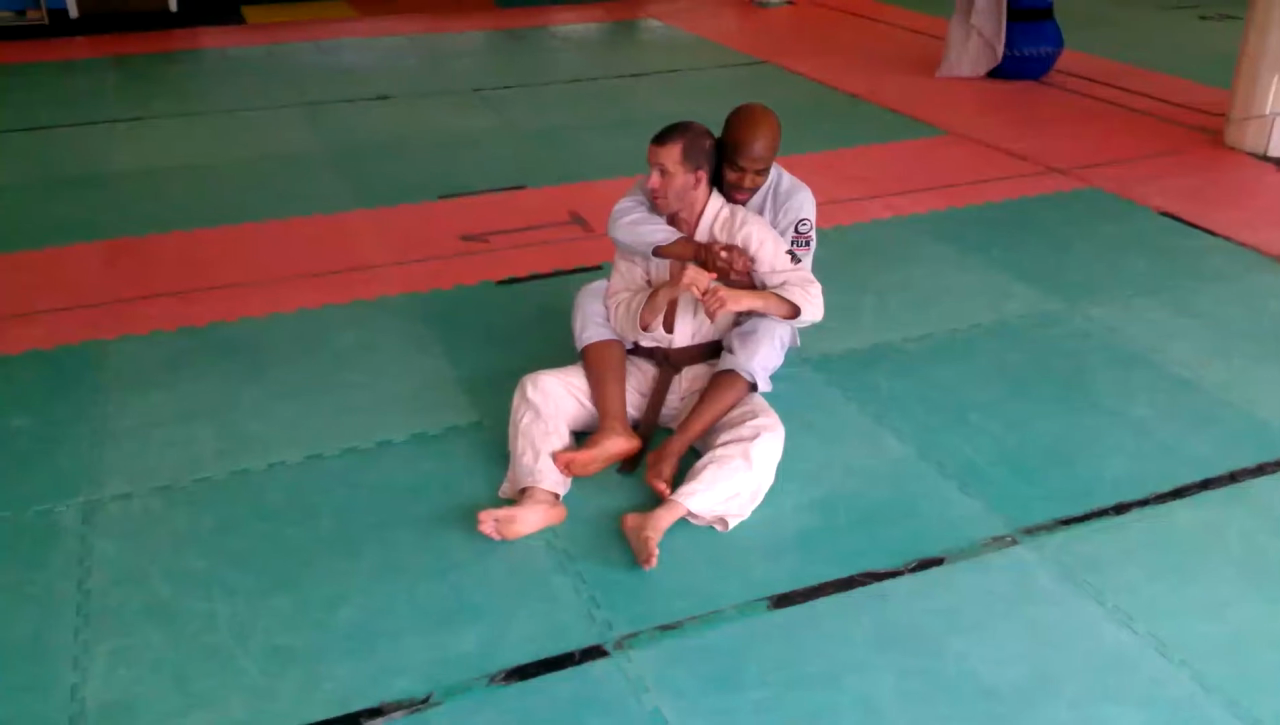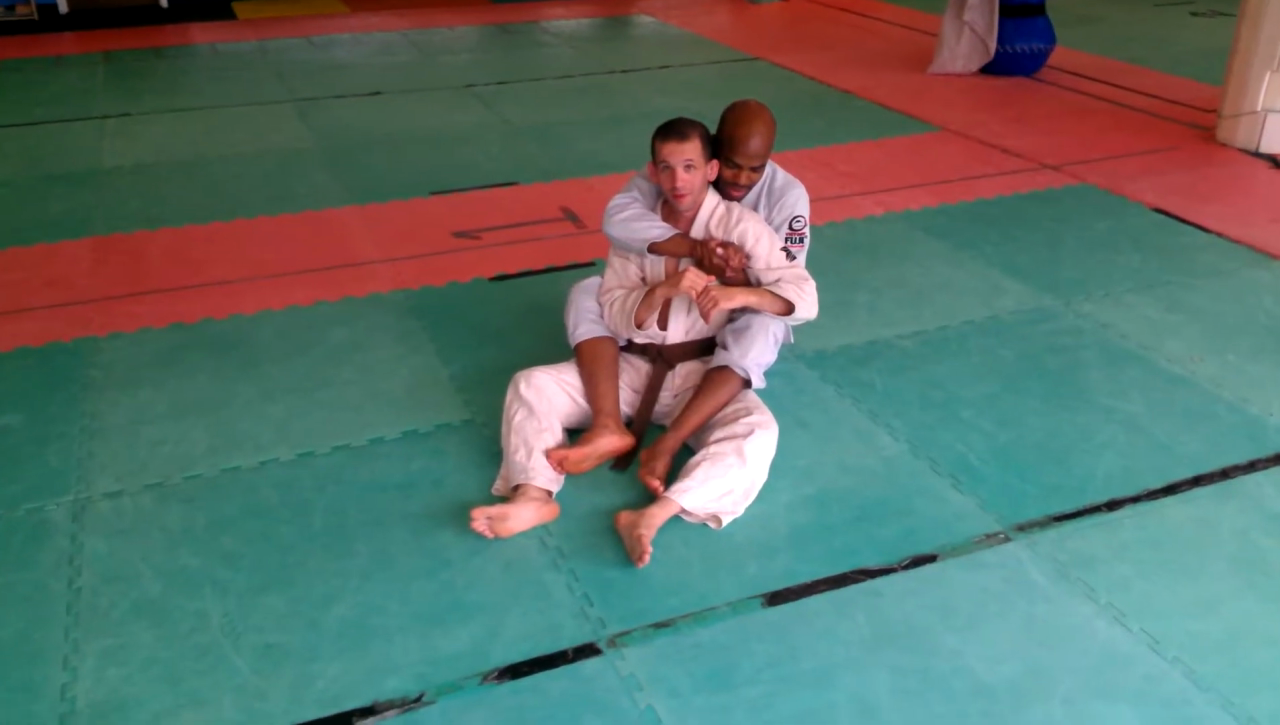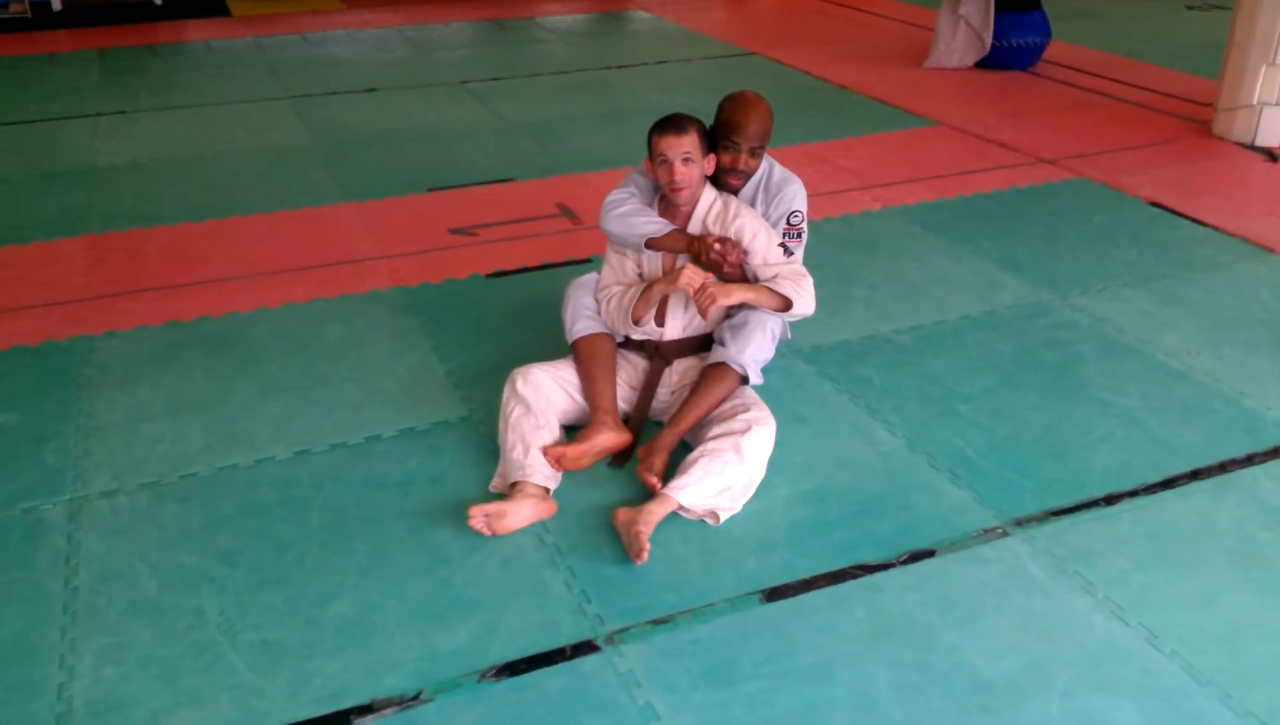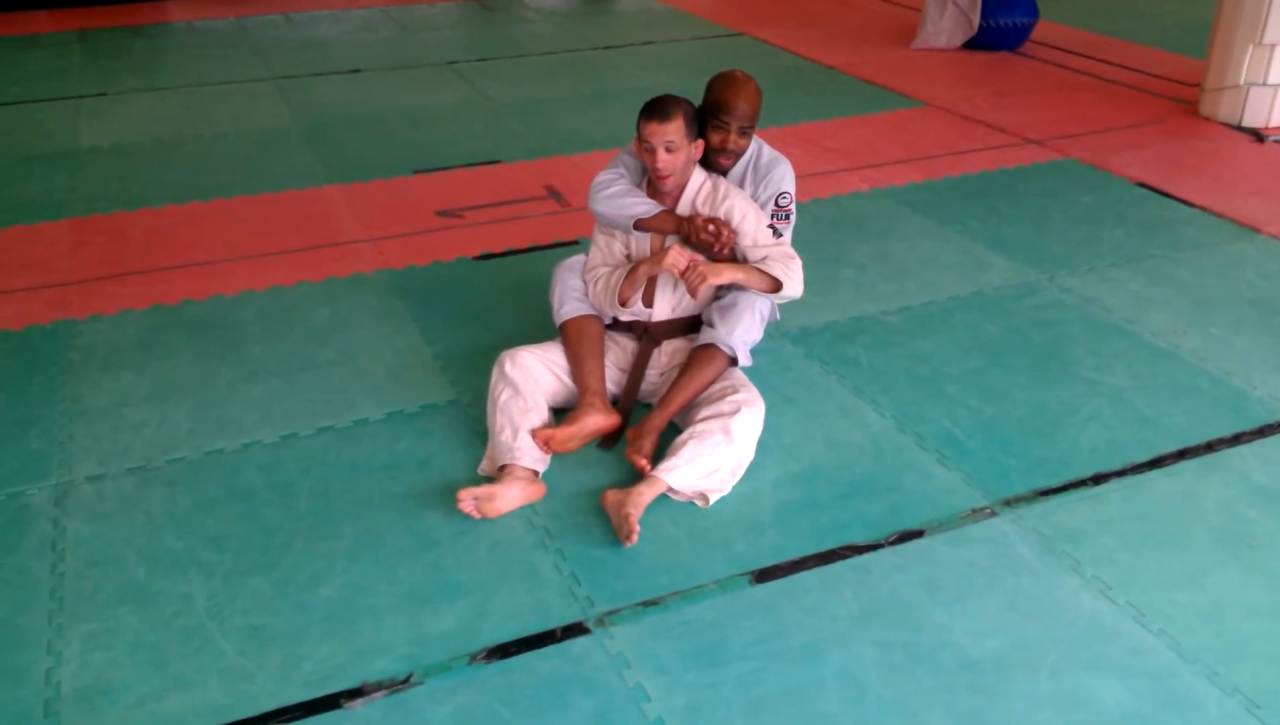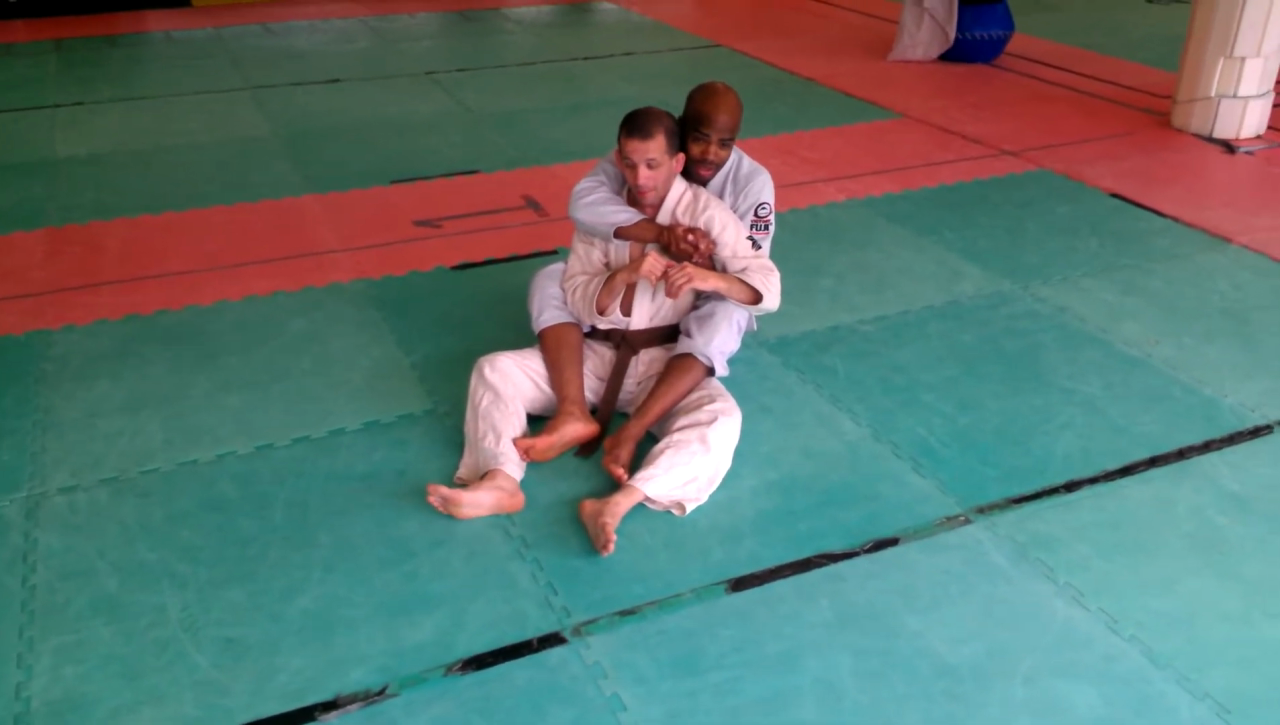
dt=1s
person 1, frame 1
left shoulder: (744, 230)
left elbow: (809, 301)
right elbow: (621, 320)
left wrist: (744, 298)
right wrist: (667, 290)
left hip: (710, 378)
right hip: (641, 371)
left knee: (763, 435)
right knee: (538, 389)
left ankle: (658, 519)
right ankle: (541, 499)
person 1, frame 2
left shoulder: (739, 226)
left elbow: (805, 298)
right elbow: (616, 317)
left wrist: (740, 295)
right wrist: (664, 290)
left hip: (704, 374)
right hip: (635, 367)
left knee: (757, 432)
right knee: (531, 385)
left ankle: (651, 517)
right ankle: (533, 497)
person 1, frame 3
left shoulder: (736, 221)
left elbow: (802, 294)
right elbow: (612, 313)
left wrist: (736, 291)
right wrist: (662, 286)
left hip: (702, 370)
right hip: (632, 363)
left knee: (754, 428)
right knee: (529, 382)
left ankle: (649, 513)
right ankle: (531, 493)
person 1, frame 4
left shoulder: (725, 202)
left elbow: (790, 276)
right elbow: (599, 294)
left wrist: (727, 270)
right wrist: (647, 266)
left hip: (690, 352)
right hip: (619, 344)
left knee: (743, 409)
right knee: (517, 365)
left ankle: (639, 495)
right ankle: (520, 476)
person 1, frame 5
left shoulder: (704, 212)
left elbow: (768, 290)
right elbow: (578, 302)
left wrist: (709, 277)
right wrist: (624, 275)
left hip: (667, 361)
right hip: (597, 353)
left knee: (720, 419)
right knee: (495, 371)
left ankle: (615, 505)
right ankle: (500, 482)
person 2, frame 1
left shoulder: (793, 198)
right elbow: (624, 219)
left wrist: (743, 281)
right wrist: (698, 251)
left hip: (738, 320)
left knee: (771, 334)
right knee: (594, 298)
left ankle: (674, 448)
right ankle: (615, 429)
person 2, frame 2
left shoulder: (787, 195)
right elbow: (619, 216)
left wrist: (737, 278)
right wrist: (694, 247)
left hip: (731, 317)
left knee: (763, 331)
right knee: (587, 294)
left ankle: (666, 445)
right ankle: (608, 427)
person 2, frame 3
left shoulder: (784, 190)
right elbow: (616, 212)
left wrist: (734, 273)
right wrist: (692, 243)
left hip: (729, 313)
left knee: (760, 328)
right knee: (585, 291)
left ankle: (664, 442)
right ankle: (606, 423)
person 2, frame 4
left shoulder: (772, 171)
right elbow: (604, 193)
left wrist: (722, 254)
right wrist: (681, 224)
left hip: (717, 297)
left knee: (750, 308)
right knee: (573, 273)
left ankle: (654, 424)
right ankle: (594, 405)
person 2, frame 5
left shoulder: (752, 182)
right elbow: (585, 201)
left wrist: (703, 262)
right wrist: (661, 233)
left hip: (694, 307)
left knee: (727, 318)
right knee: (551, 282)
left ankle: (629, 434)
right ankle: (573, 413)
